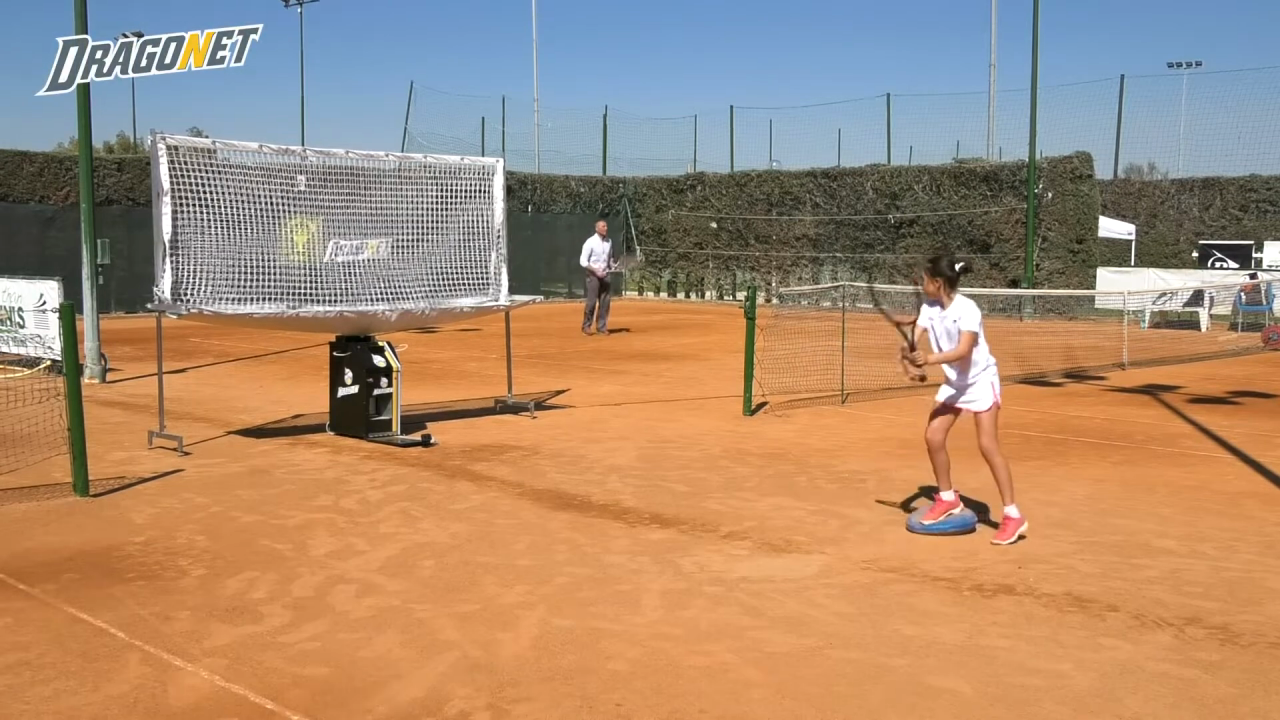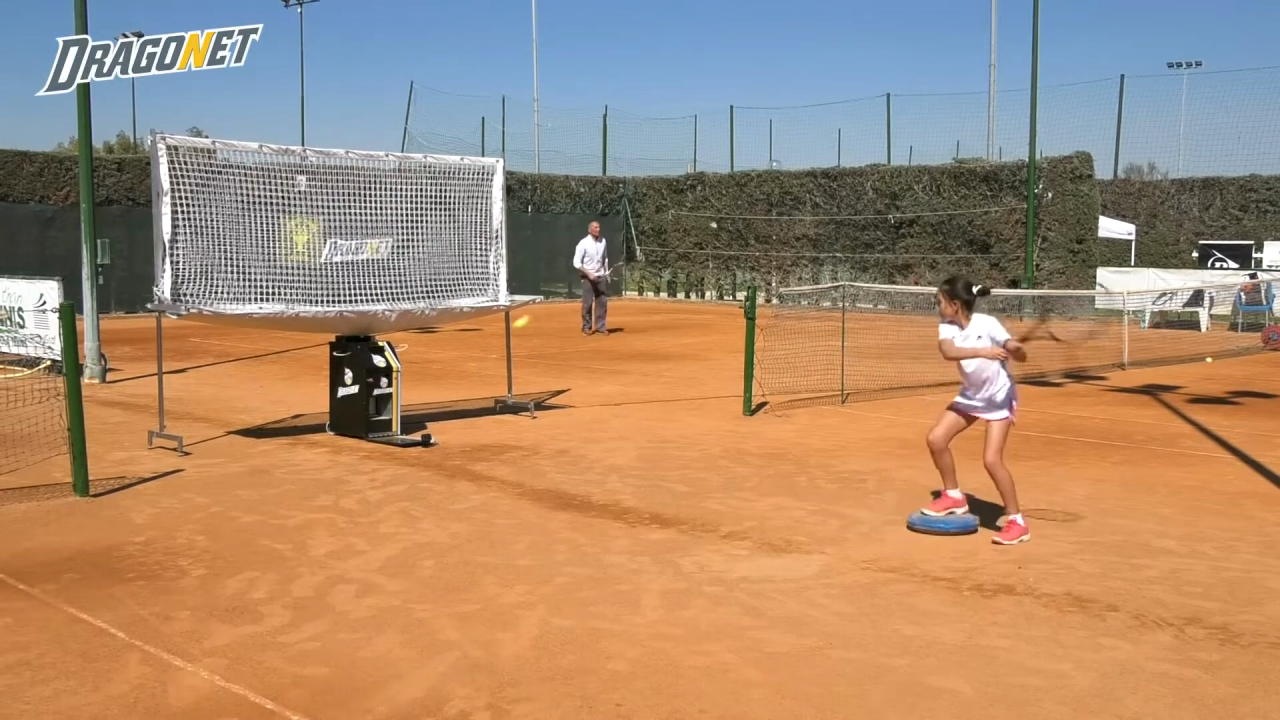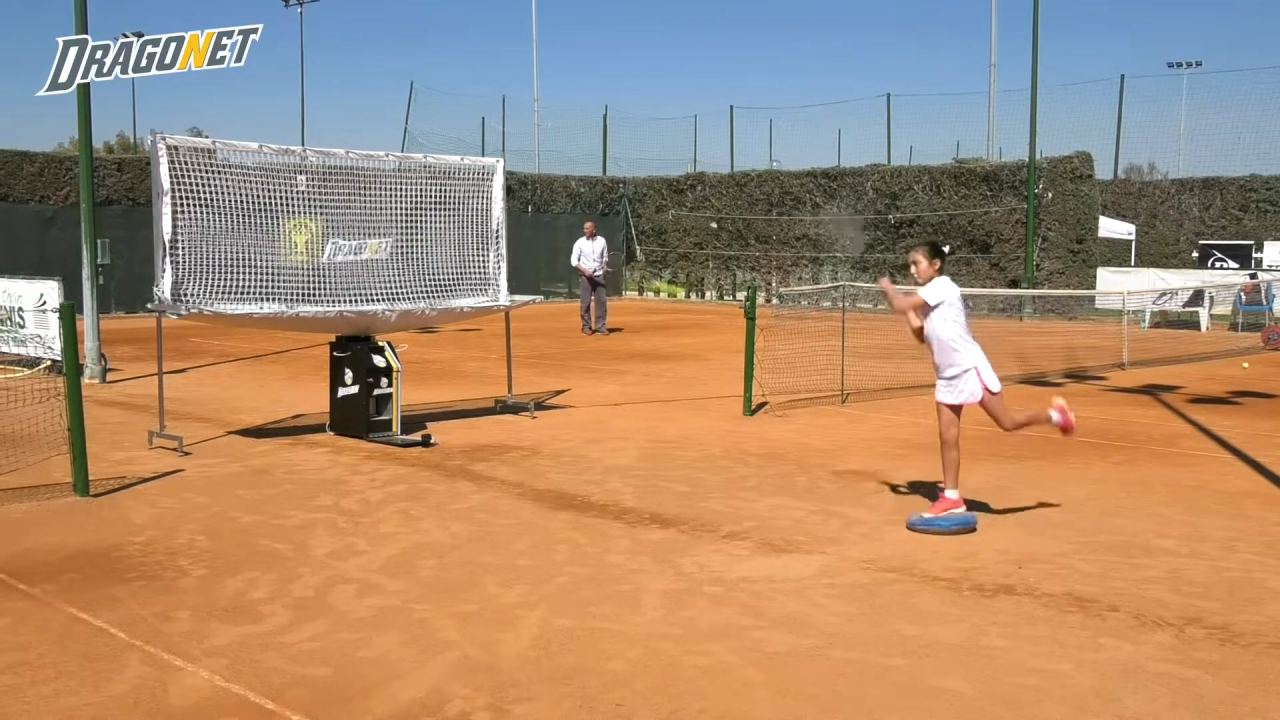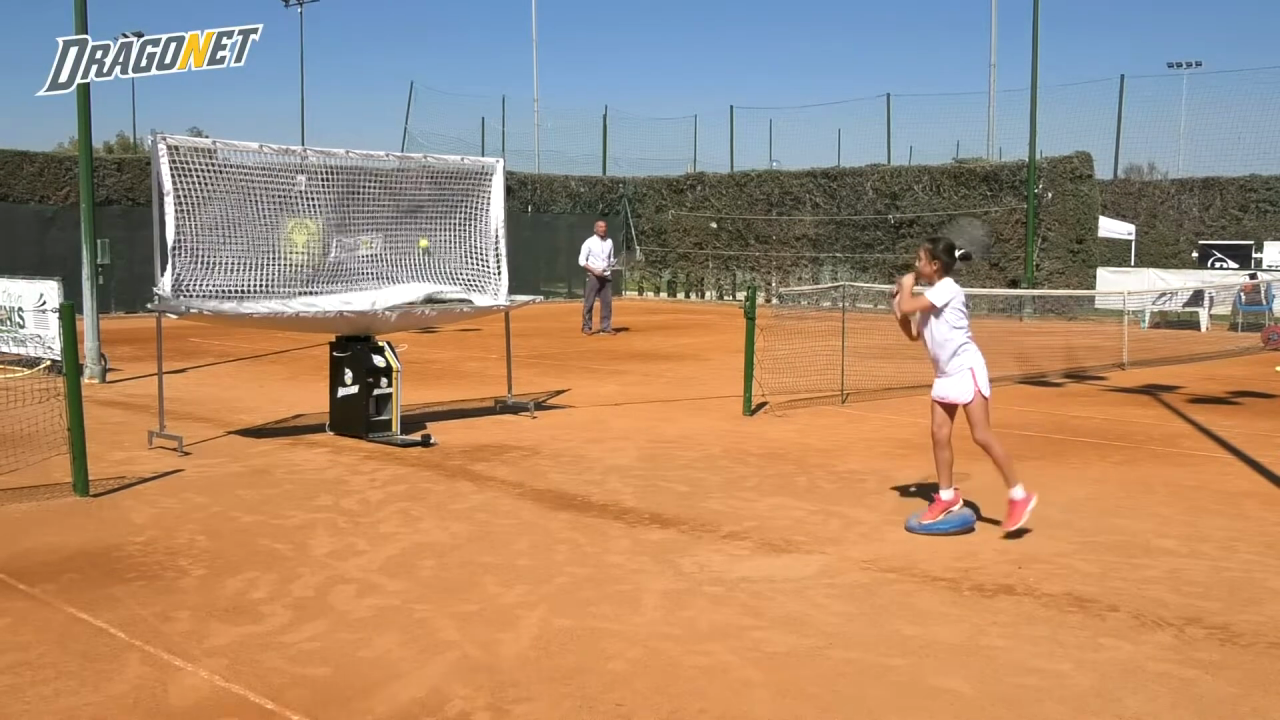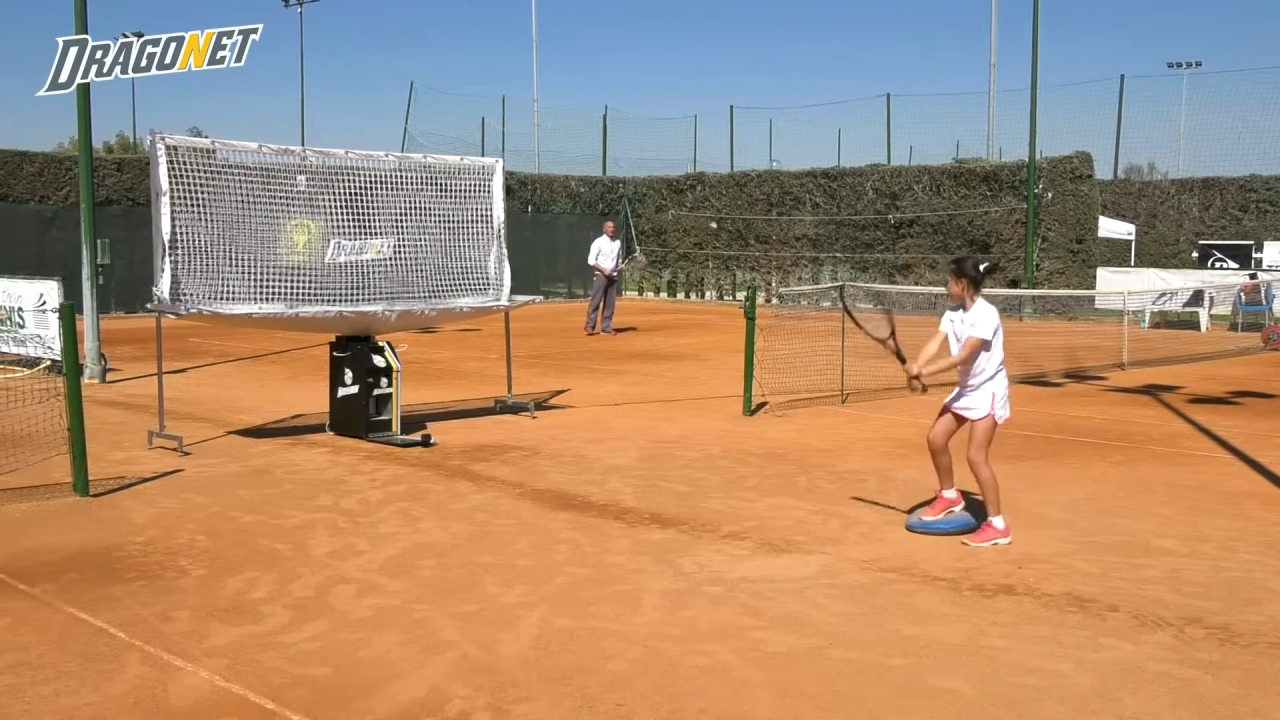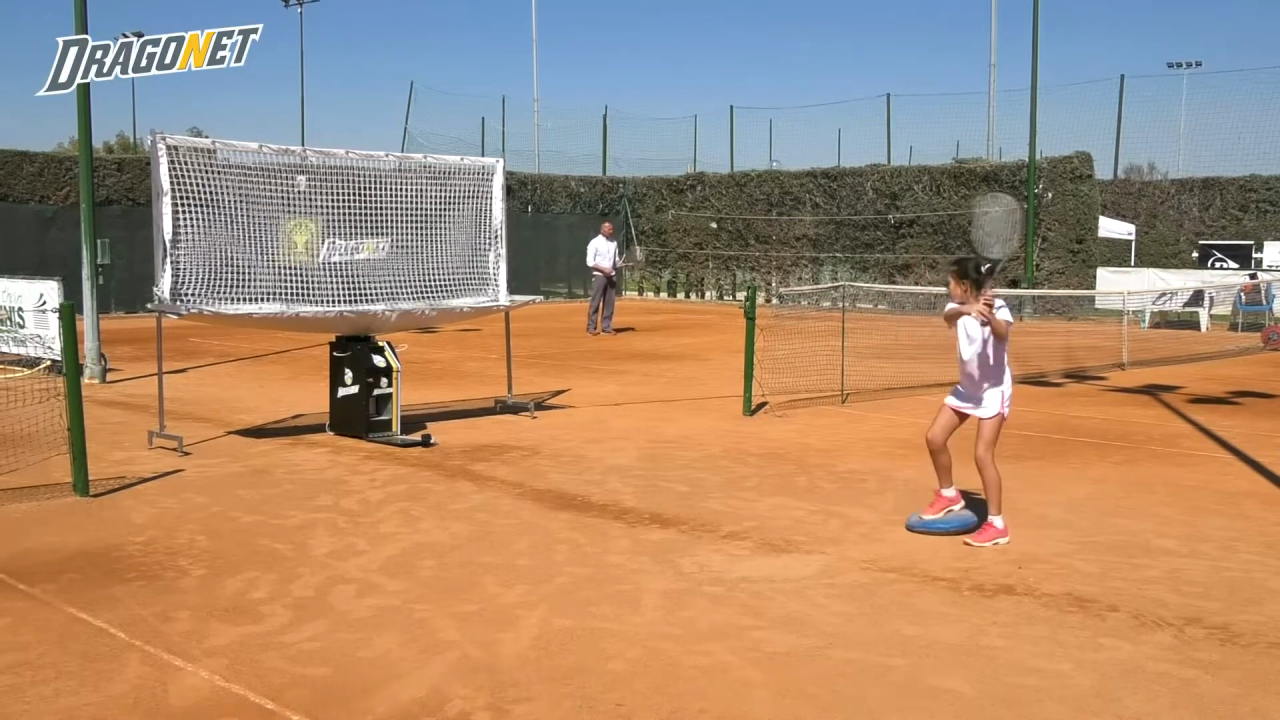
dt=0.5s
person 1, frame 1
left shoulder: (967, 309)
right shoulder: (929, 308)
left elbow: (964, 350)
right elbow: (917, 339)
left wrist: (932, 358)
right wrist: (913, 358)
left hip: (981, 380)
right hip: (953, 383)
left knee: (988, 446)
right knee: (933, 438)
left ankle: (1013, 516)
right ankle: (947, 498)
person 1, frame 2
left shoulder: (988, 324)
right shoulder: (948, 328)
left elbow: (1012, 354)
right elbow: (950, 351)
left wrist: (1016, 350)
right wrist: (983, 351)
left hip: (999, 396)
right hip: (970, 396)
left knee: (991, 460)
right knee: (936, 439)
left ankle: (1017, 521)
right ankle: (953, 497)
person 1, frame 3
left shoulder: (942, 287)
right shoulder: (923, 297)
left elbow: (904, 306)
right elbow: (922, 336)
left wrist: (888, 289)
right wrist: (914, 322)
left hip: (970, 368)
right hip: (947, 375)
left knee: (1007, 422)
right knee: (947, 437)
left ankle: (1055, 414)
right ankle: (951, 499)
person 1, frame 4
left shoulder: (946, 290)
right shoulder: (934, 293)
left elbow: (908, 306)
right elbow: (913, 334)
left wrist: (906, 286)
right wrist: (900, 305)
left hip: (967, 370)
right hip: (945, 375)
left knee: (982, 436)
right knee: (939, 436)
left ankle: (1019, 495)
right ankle: (947, 498)
person 1, frame 5
left shoulder: (986, 314)
right shoulder: (953, 312)
left elbow: (963, 357)
right elbow: (936, 343)
left wrist: (925, 370)
right wrist: (917, 366)
left hip: (989, 390)
right hip: (966, 389)
left knee: (976, 457)
right knee: (935, 439)
left ankle: (997, 525)
right ankle: (949, 497)
person 1, frame 6
left shoulder: (995, 305)
right shoulder: (956, 307)
left elbow: (1004, 336)
right elbow: (948, 316)
left wrist: (993, 317)
right wrist: (967, 308)
left hip: (995, 389)
right hip: (966, 388)
left knee: (983, 455)
right knee: (935, 438)
left ankle: (996, 525)
right ankle: (949, 495)
